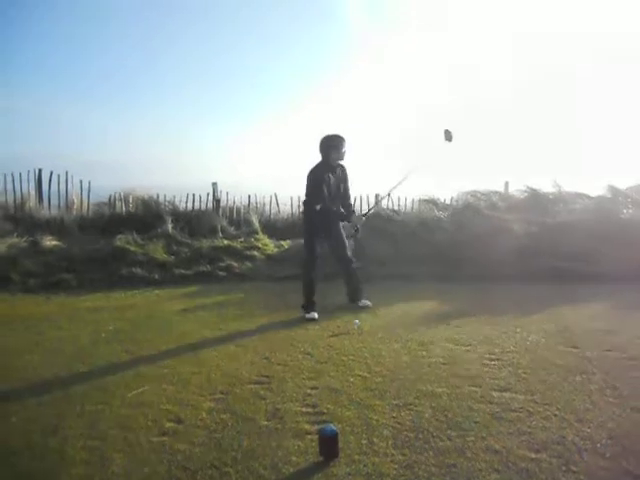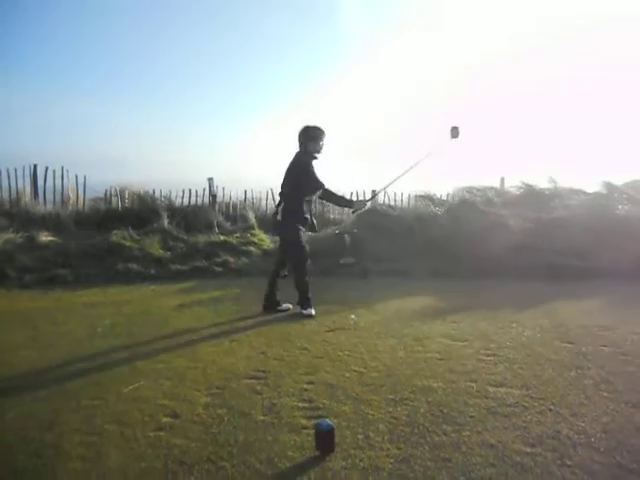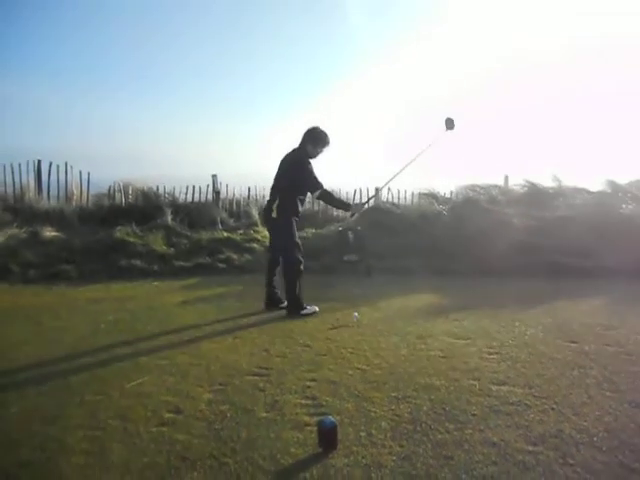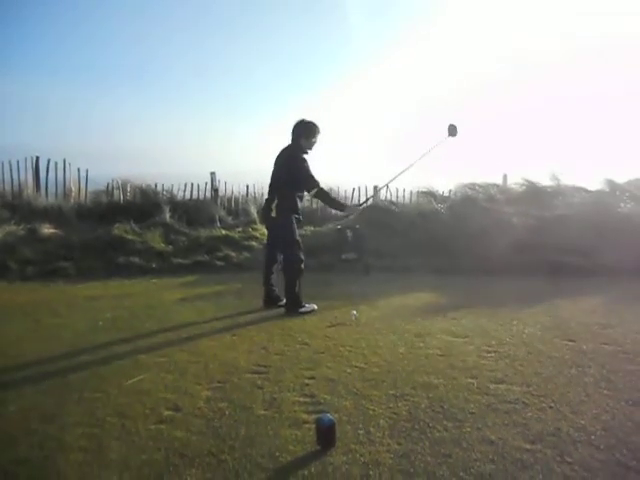
dt=0.4s
person 1, frame 1
left shoulder: (341, 170)
right shoulder: (317, 174)
left elbow: (345, 197)
right elbow: (321, 205)
left wrist: (351, 215)
right wrist: (348, 218)
left hip: (333, 222)
right hip: (314, 222)
left knee: (345, 259)
right knee: (311, 263)
left ankle: (356, 296)
right ankle: (309, 306)
person 1, frame 2
left shoulder: (304, 161)
right shoulder: (302, 164)
right elbow: (321, 192)
left wrist: (310, 218)
right wrist: (351, 204)
left hip: (295, 217)
right hip: (289, 218)
left knee: (285, 260)
right knee: (300, 259)
left ankle: (271, 302)
right ankle: (305, 303)
person 1, frame 3
left shoulder: (294, 158)
right shoulder: (301, 163)
right elbow: (320, 193)
right wrist: (348, 207)
left hip: (277, 213)
right hip: (282, 215)
left knee: (276, 257)
right knee: (293, 260)
left ankle: (273, 299)
right ankle: (295, 305)
person 1, frame 4
left shoulder: (288, 154)
right shoulder: (296, 159)
right elbow: (316, 190)
right wrist: (343, 207)
left hip: (274, 211)
right hip: (282, 213)
left knee: (273, 254)
right knee: (294, 257)
left ankle: (271, 297)
right ankle: (294, 303)
